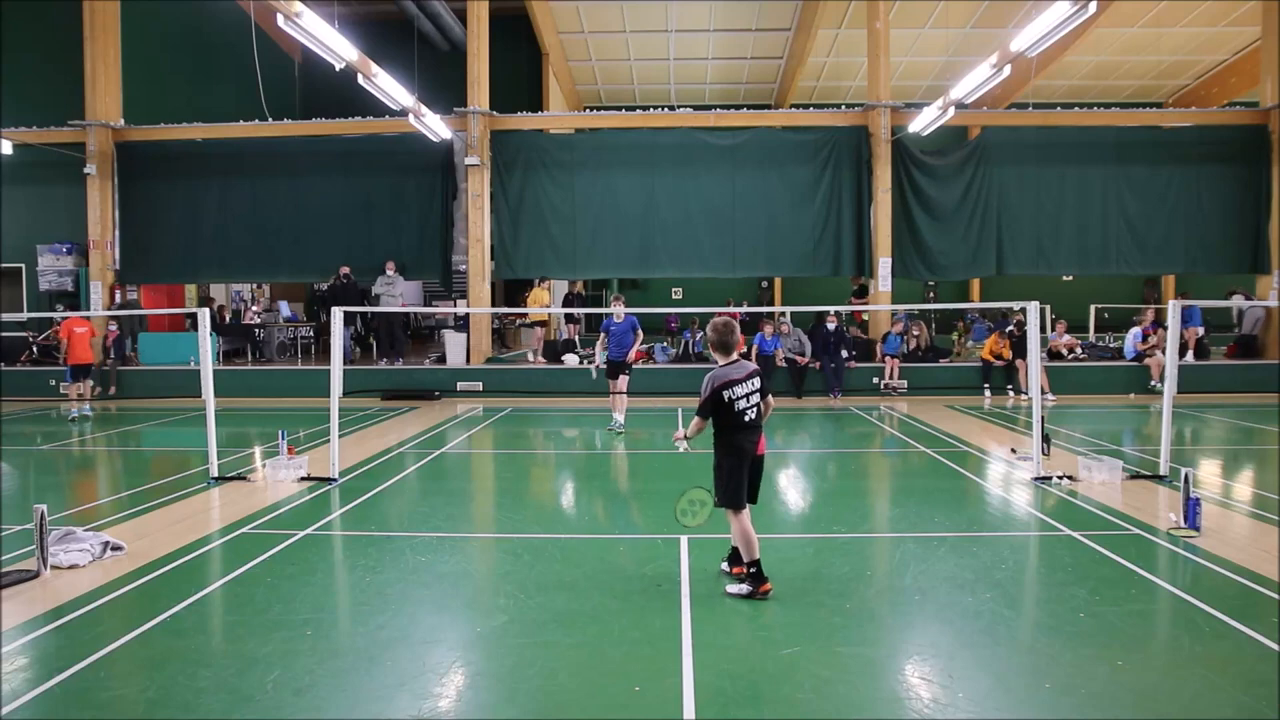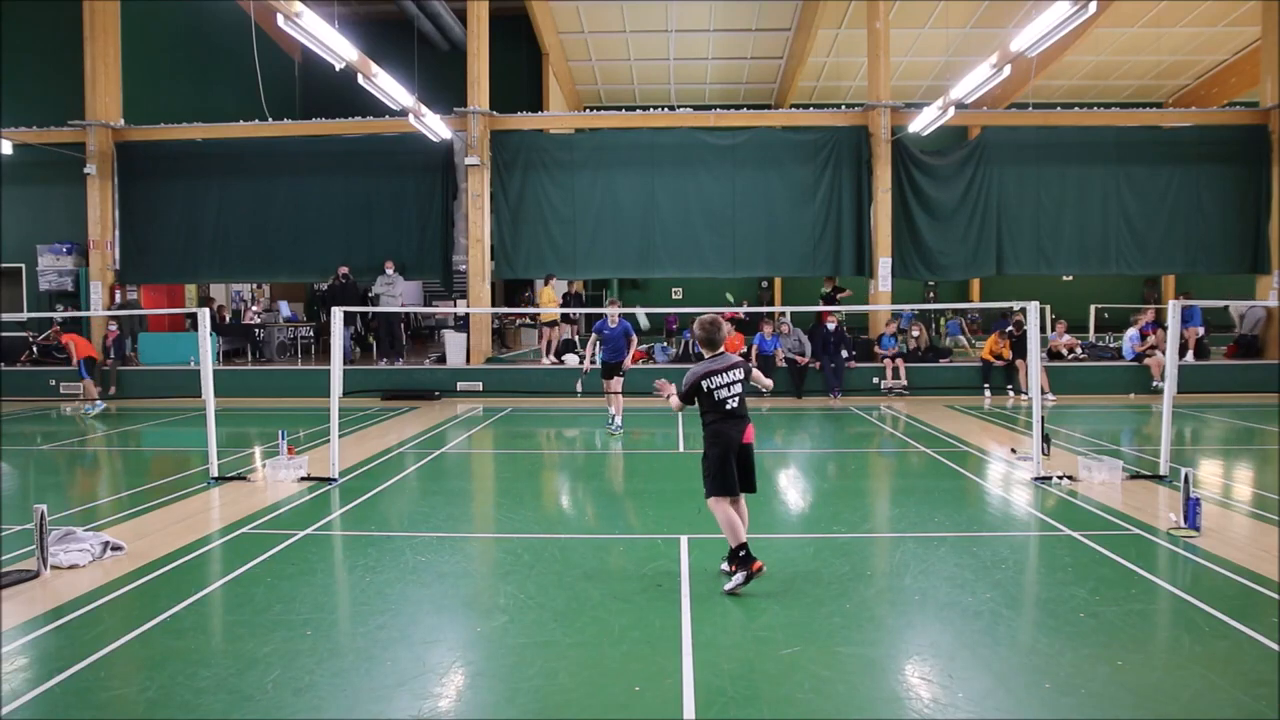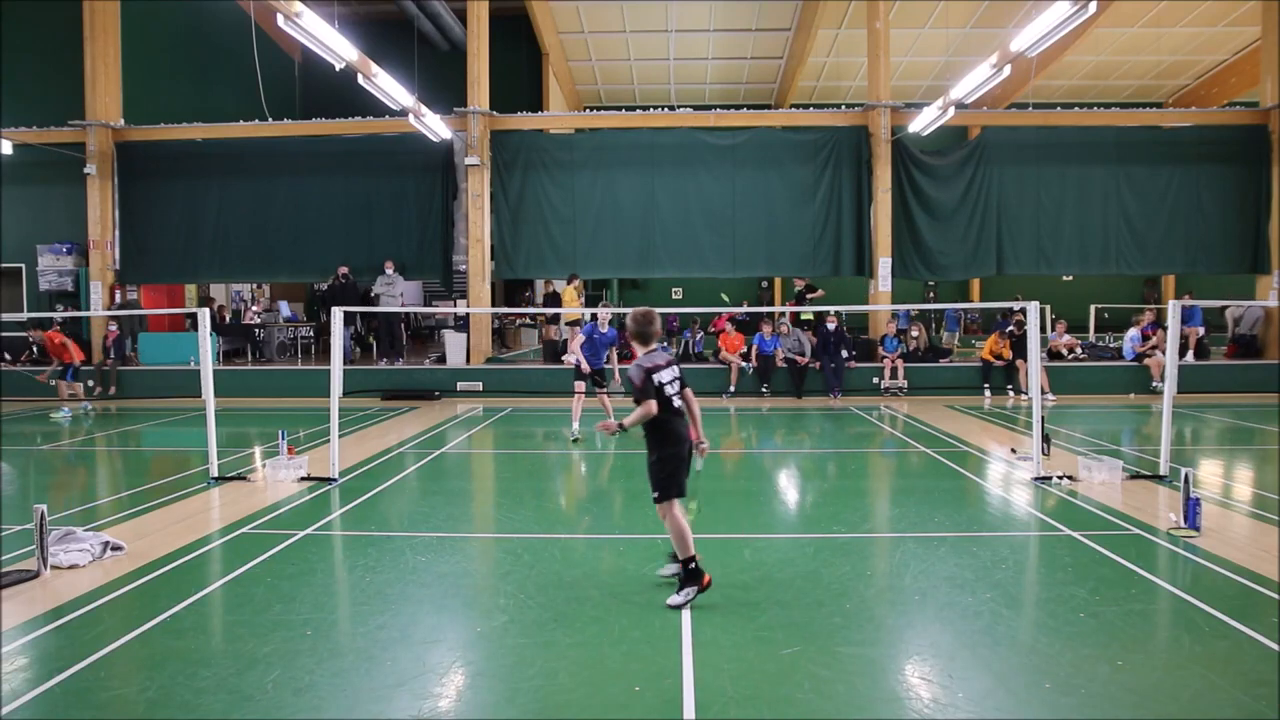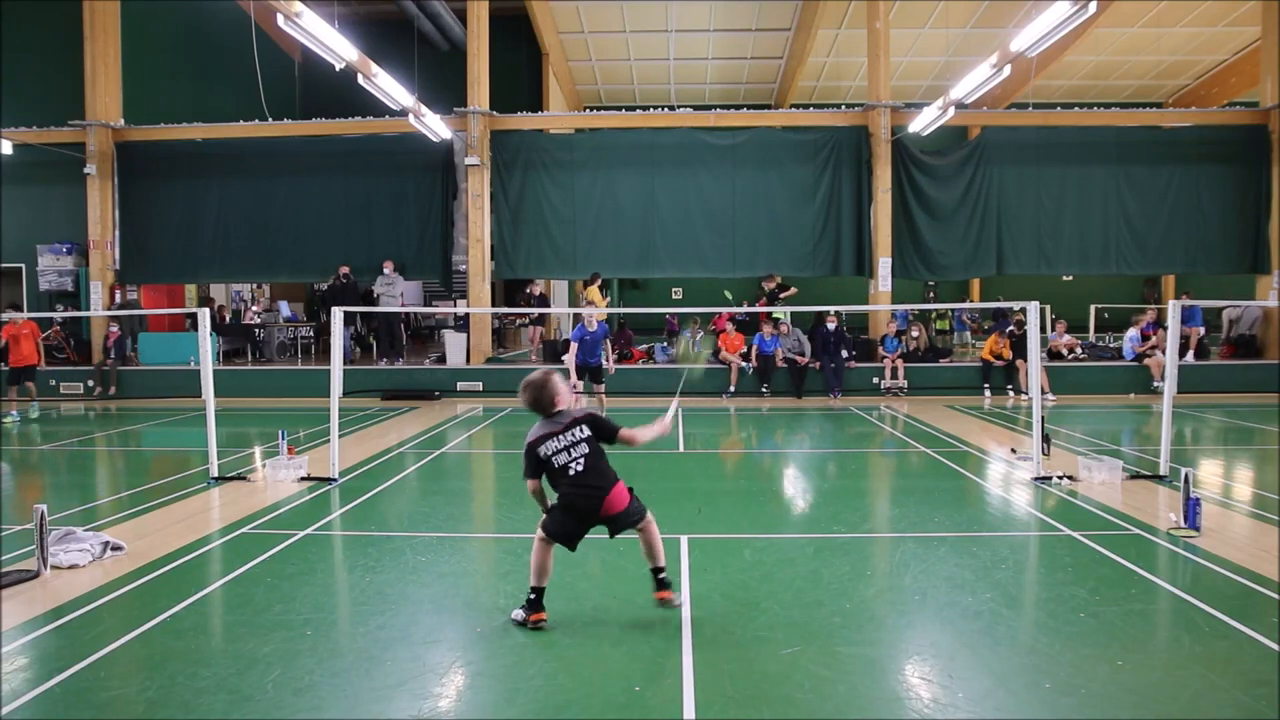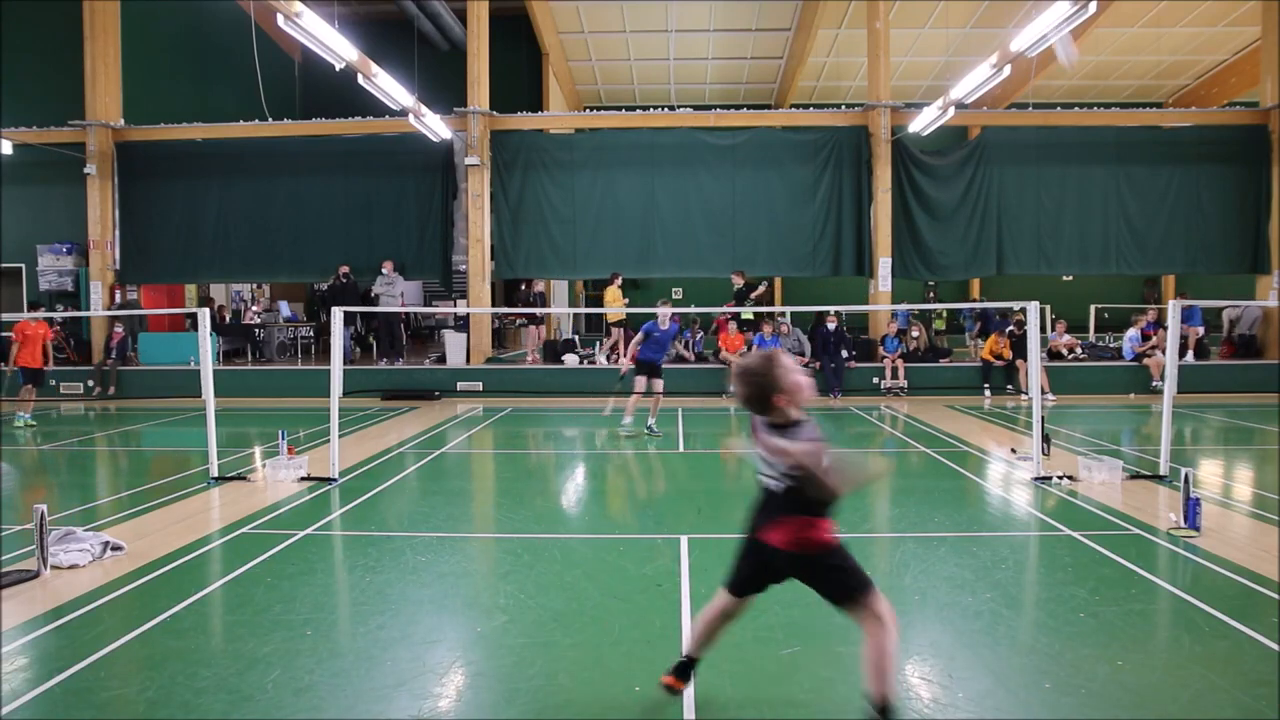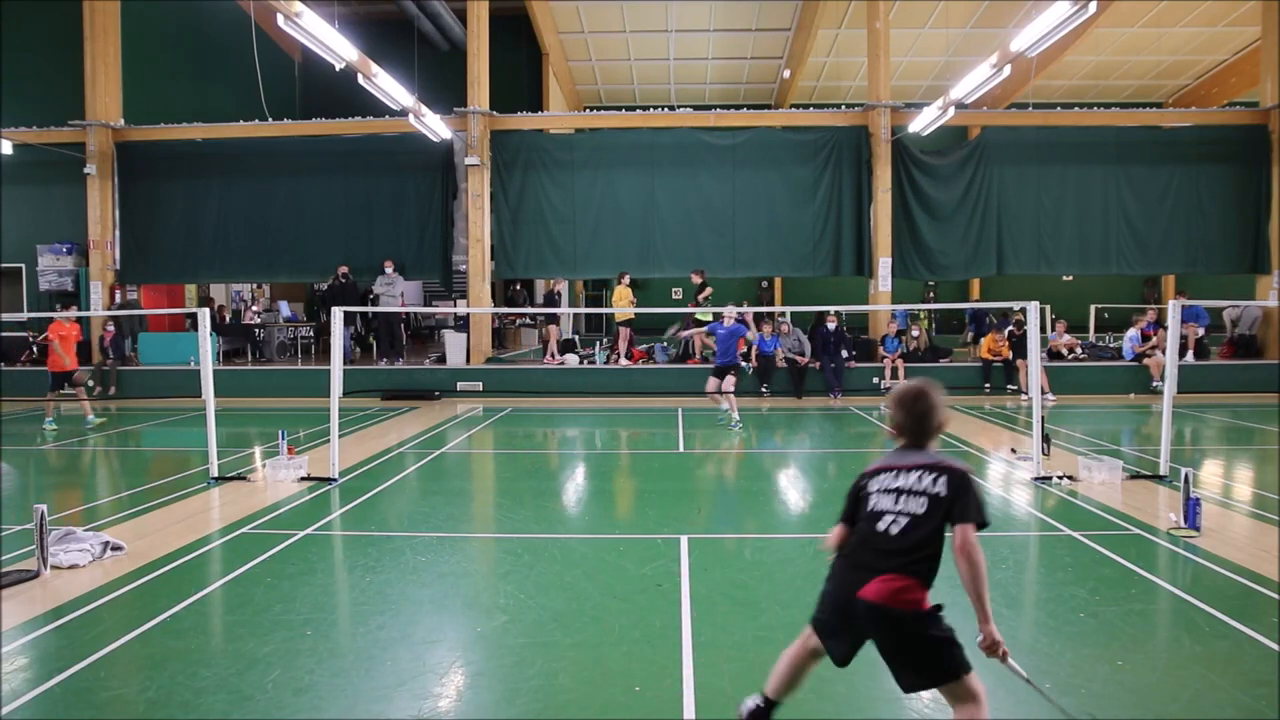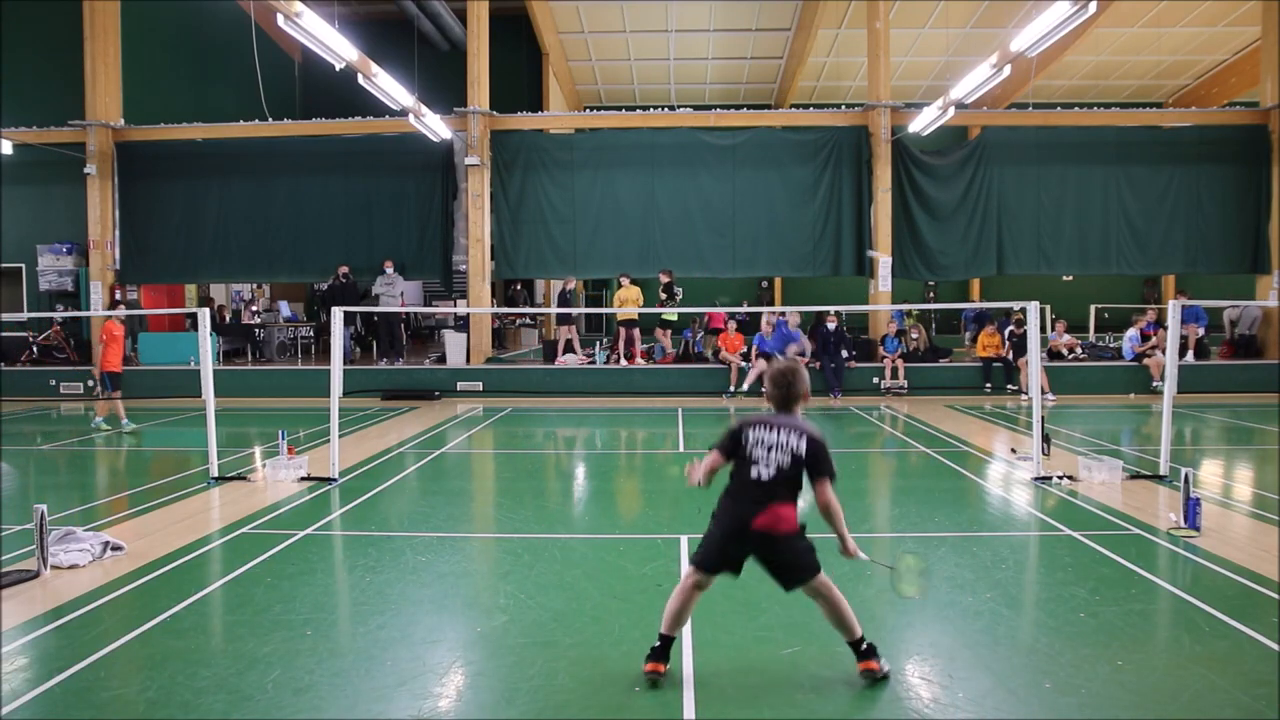
dt=0.7s
person 1, frame 1
left shoulder: (714, 380)
right shoulder: (753, 370)
left elbow: (701, 422)
right elbow: (768, 404)
left wrist: (685, 435)
left hip: (731, 450)
right hip: (755, 445)
left knee: (735, 512)
right knee: (741, 506)
left ankle: (757, 578)
right ankle: (737, 560)
person 1, frame 2
left shoulder: (696, 374)
right shoulder: (738, 362)
left elbow: (679, 406)
right elbow: (753, 374)
left wrist: (670, 393)
right wrist: (765, 383)
left hip: (719, 440)
right hip: (743, 435)
left knee: (717, 502)
right knee: (736, 497)
left ankle: (746, 560)
right ankle: (736, 558)
person 1, frame 3
left shoulder: (639, 368)
right shoulder: (670, 361)
left elbow: (650, 409)
right elbow: (689, 398)
left wrist: (621, 425)
right wrist: (699, 436)
left hip: (664, 442)
right hip: (682, 436)
left knee: (666, 508)
right knee: (671, 500)
left ankle: (694, 575)
right ankle: (679, 559)
person 1, frame 4
left shoulder: (534, 439)
right shoulder: (585, 418)
left elbow: (533, 486)
right elbow: (632, 438)
left wrist: (547, 510)
right wrist: (662, 425)
left hip: (572, 504)
right hip: (611, 497)
left knee: (543, 540)
right knee: (646, 523)
left ankle: (534, 608)
right ankle: (663, 586)
person 1, frame 5
left shoulder: (766, 427)
right shoulder: (804, 442)
left hip: (765, 534)
right hip: (804, 538)
left knee: (729, 600)
right knee: (879, 617)
left ankle: (681, 672)
person 1, frame 6
left shoulder: (872, 474)
right shoulder: (955, 477)
left elbow: (837, 540)
right elbow: (967, 547)
right wrist: (986, 621)
left hip: (847, 584)
right hip: (900, 600)
left knee: (811, 645)
person 1, frame 7
left shoulder: (746, 427)
right shoulder: (811, 439)
left elbow: (709, 465)
right elbow: (825, 499)
left wrist: (698, 476)
right wrist: (845, 540)
left hip: (731, 517)
right hip: (776, 524)
left knee: (694, 581)
right knee: (823, 590)
left ankle: (658, 655)
right ankle: (867, 657)
